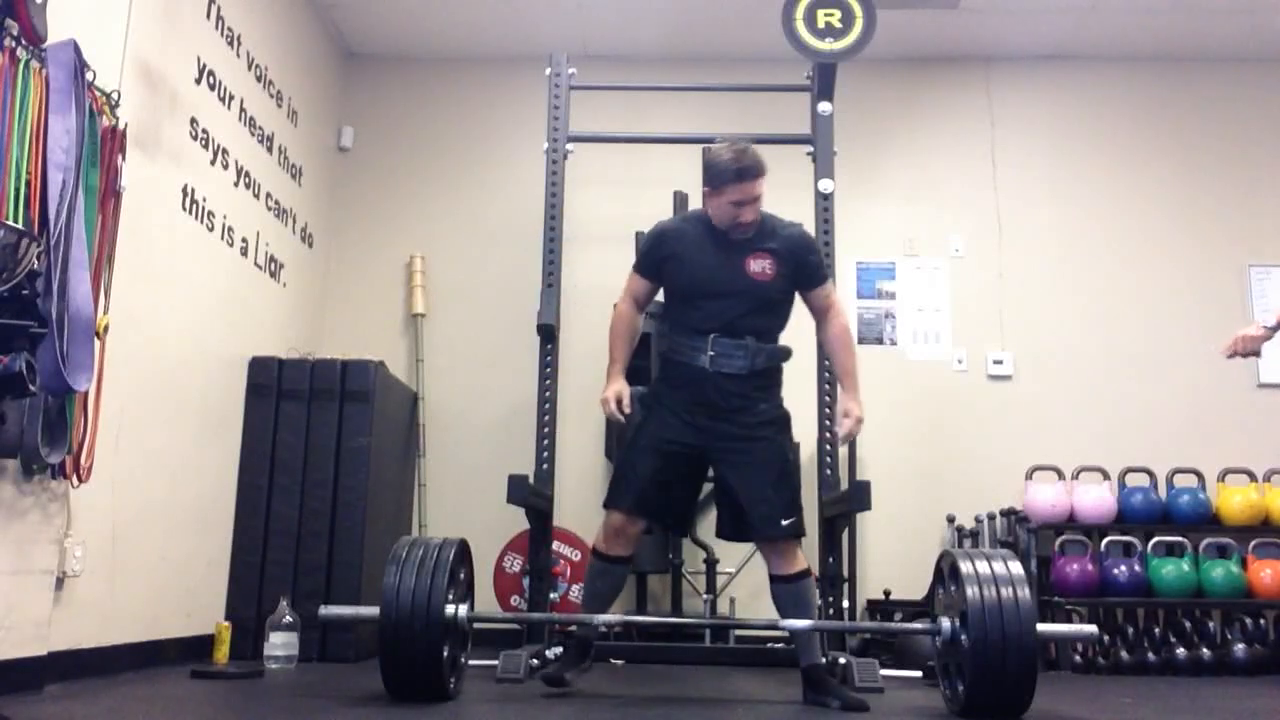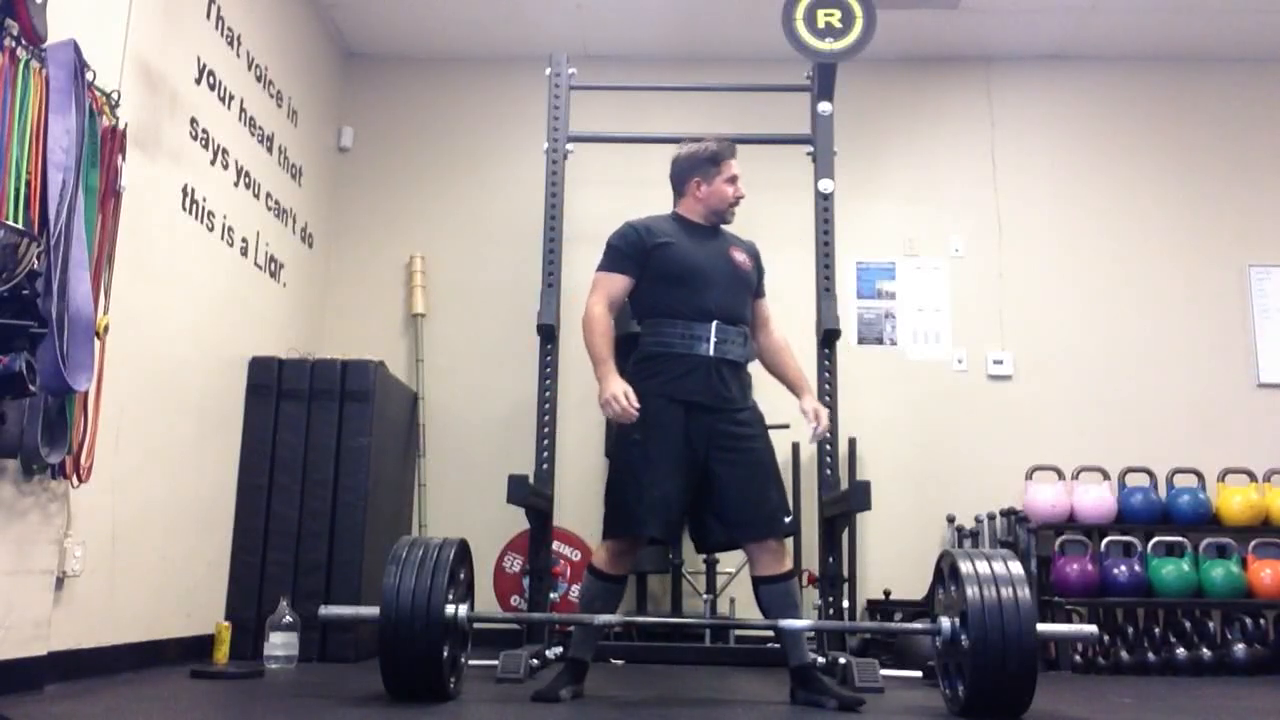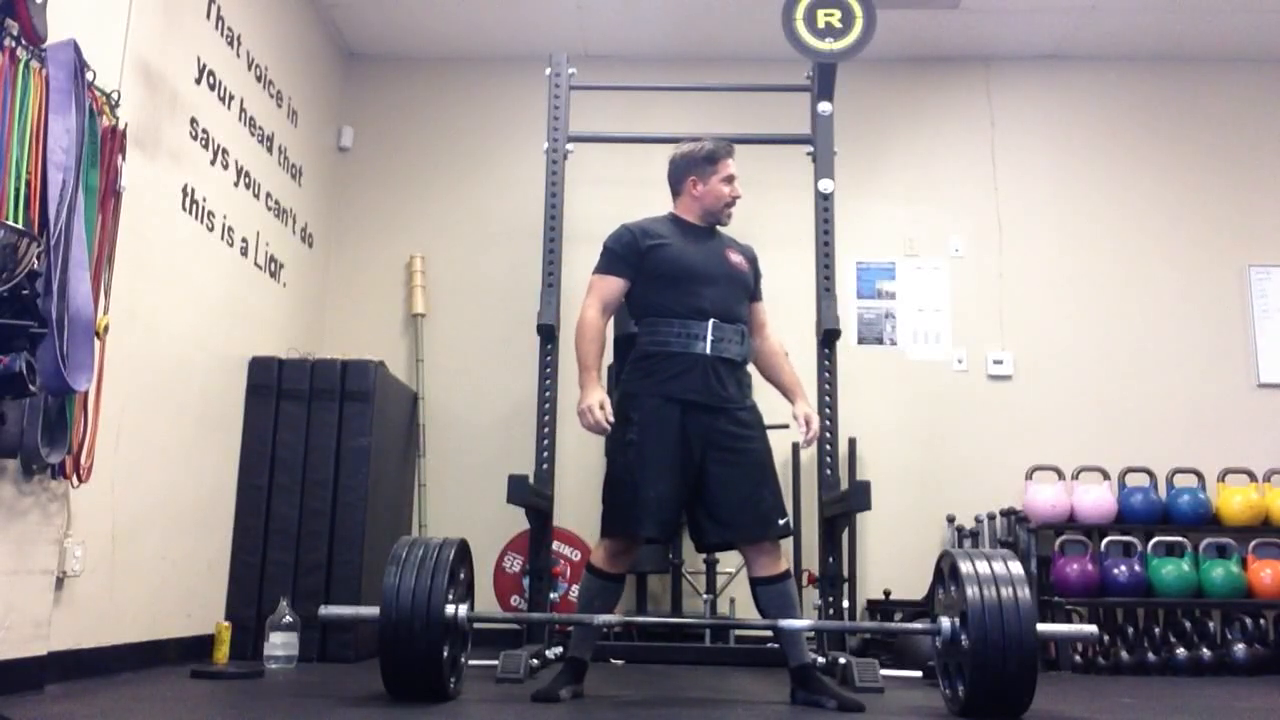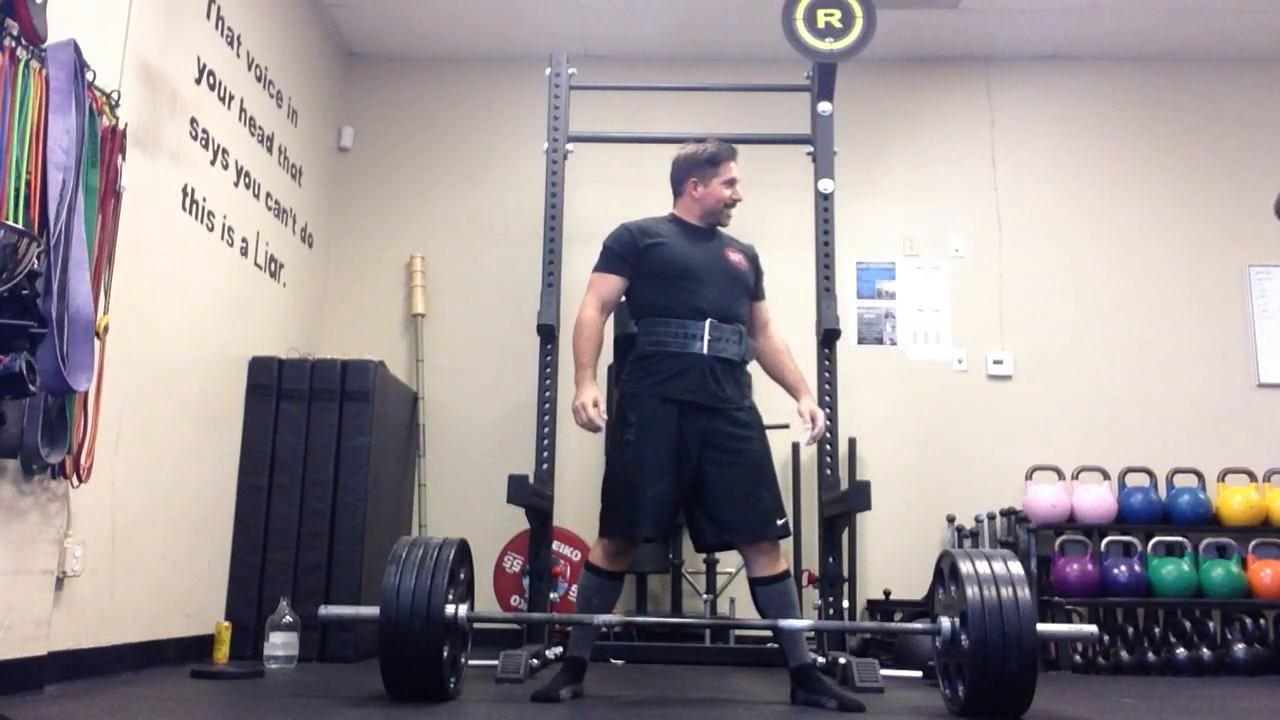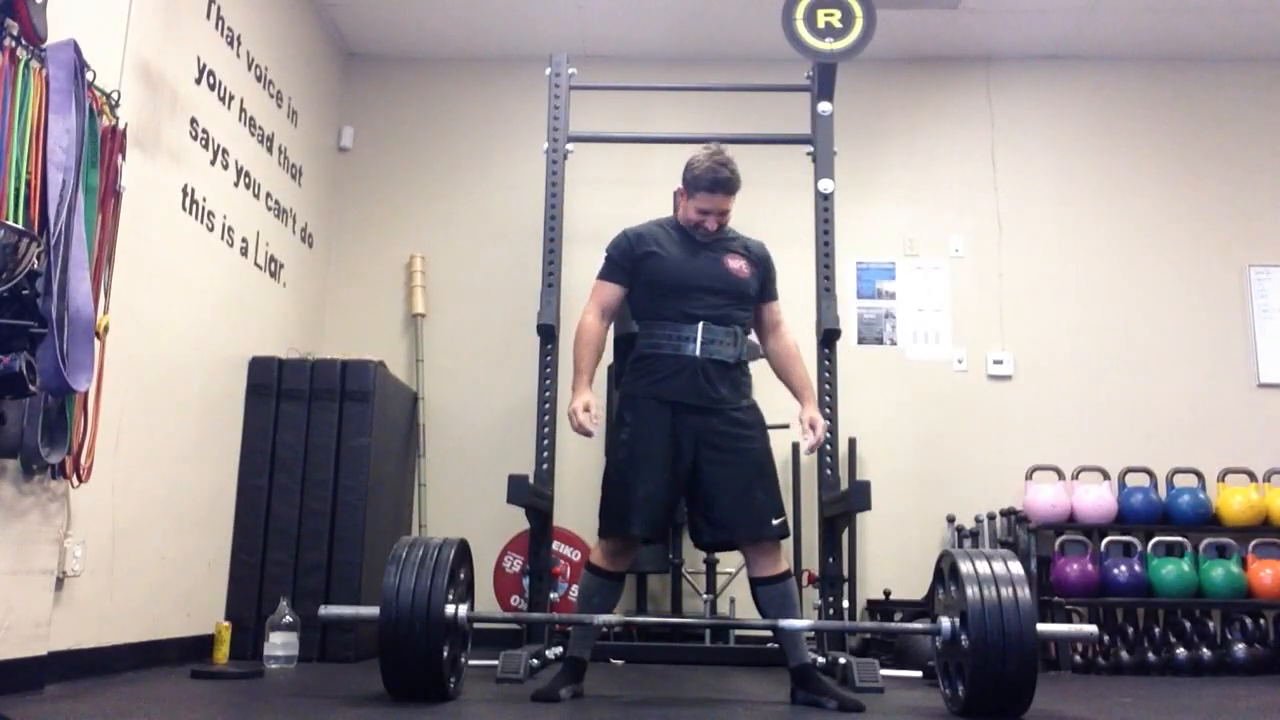
dt=1s
person 1, frame 1
left shoulder: (791, 243)
right shoulder: (670, 237)
left elbow: (830, 315)
right elbow: (631, 304)
left wrist: (849, 391)
right wrist: (615, 376)
left hip: (753, 411)
right hip: (675, 402)
left knee: (781, 540)
right knee: (620, 521)
left ankle: (814, 673)
right ankle: (580, 645)
person 1, frame 2
left shoulder: (744, 252)
right shoulder: (642, 235)
left elbow: (765, 332)
right elbow: (599, 307)
left wrist: (805, 393)
right wrist: (609, 377)
left hip: (732, 409)
right hip: (659, 406)
left knee: (768, 538)
right knee: (623, 538)
left ankle: (803, 673)
right ankle: (575, 667)
person 1, frame 3
left shoulder: (741, 255)
right shoulder: (638, 238)
left elbow: (761, 336)
right elbow: (595, 311)
left wrist: (798, 397)
right wrist: (591, 385)
left hip: (731, 410)
right hip: (655, 406)
left knee: (763, 540)
right knee: (620, 537)
left ankle: (803, 674)
right ankle: (574, 667)
person 1, frame 4
left shoulder: (743, 255)
right shoulder: (637, 238)
left elbow: (764, 333)
right elbow: (594, 308)
left wrist: (803, 393)
right wrist: (585, 382)
left hip: (730, 410)
right hip: (654, 407)
left knee: (762, 540)
right knee: (619, 536)
left ankle: (803, 673)
right ankle: (574, 665)
person 1, frame 5
left shoulder: (752, 255)
right shoulder: (639, 243)
left elbow: (775, 334)
right elbow: (597, 314)
left wrist: (808, 401)
right wrist: (581, 387)
left hip: (730, 411)
right hip: (652, 408)
left knee: (763, 539)
right knee: (619, 537)
left ankle: (803, 673)
right ankle: (573, 665)
